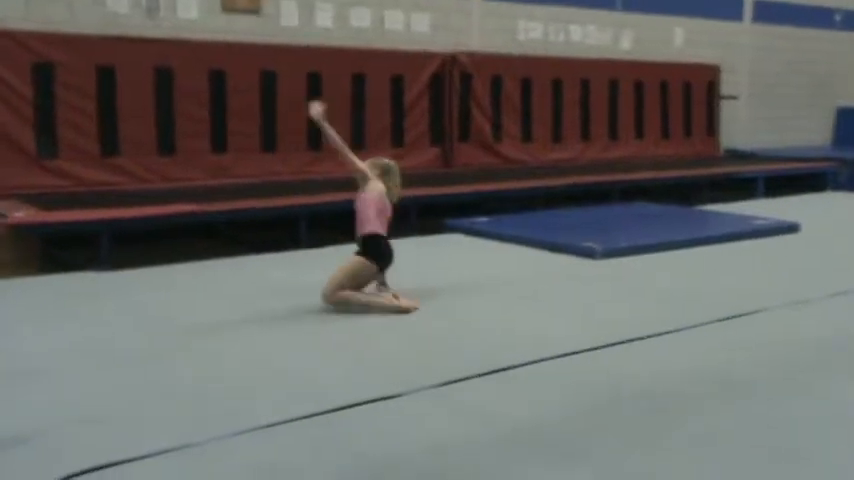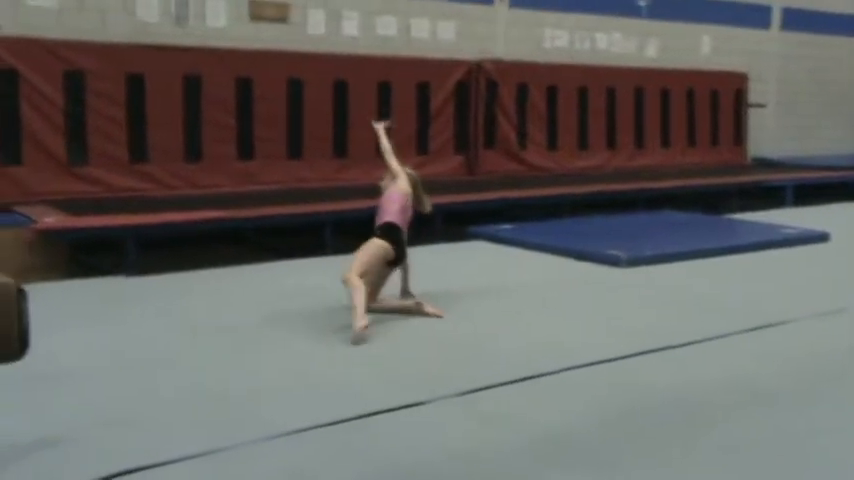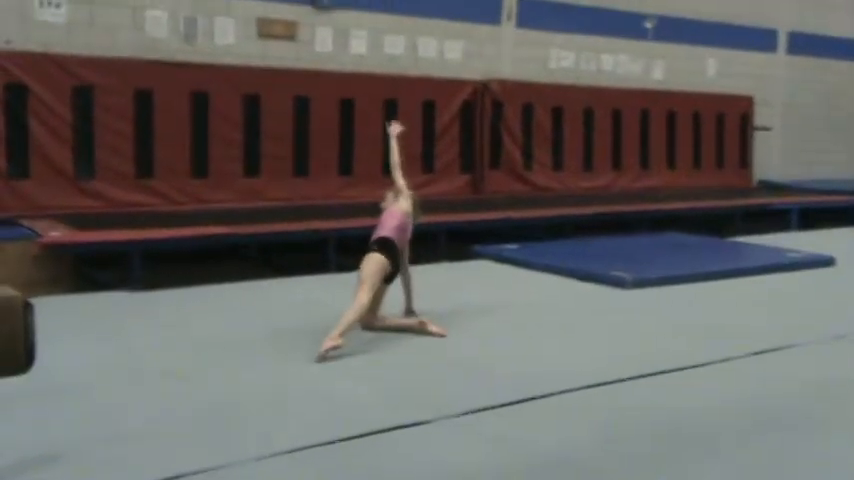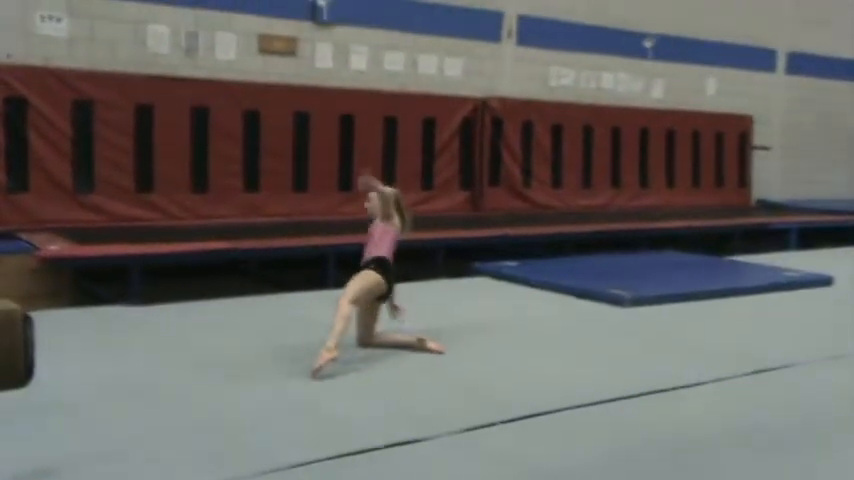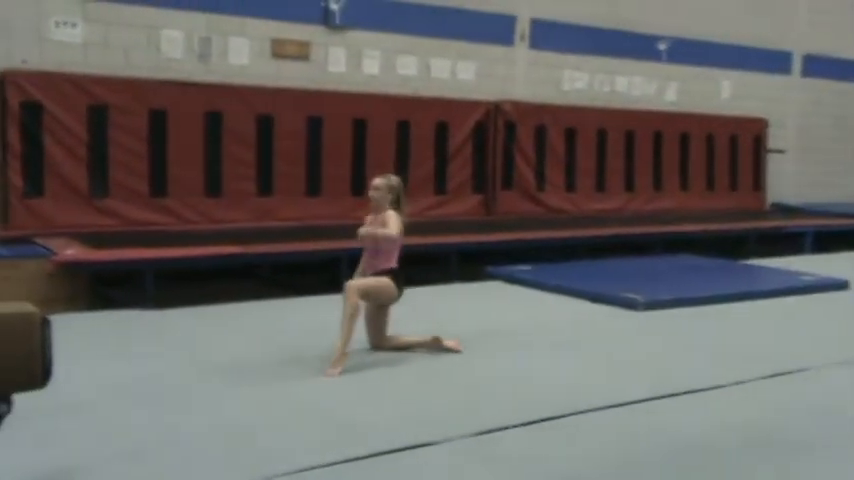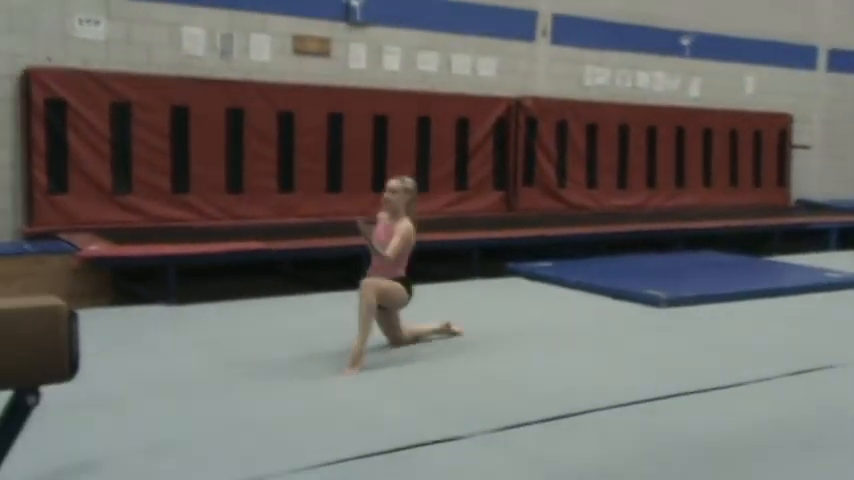
dt=0.2s
person 1, frame 1
left shoulder: (372, 179)
right shoulder: (382, 197)
left elbow: (344, 151)
left wrist: (321, 121)
right wrist: (380, 280)
left hip: (372, 246)
right hip: (382, 250)
left knee: (330, 296)
right knee: (346, 289)
left ankle: (389, 302)
right ankle: (386, 296)
person 1, frame 2
left shoulder: (402, 181)
right shoulder: (406, 204)
left elbow: (388, 153)
right elbow: (404, 247)
left wrist: (379, 130)
right wrist: (405, 287)
left hip: (387, 236)
right hip: (394, 239)
left knee: (351, 276)
right knee: (368, 301)
left ankle: (359, 319)
right ankle: (414, 306)
person 1, frame 3
left shoulder: (403, 198)
right shoulder: (403, 229)
left elbow: (396, 167)
right elbow: (404, 268)
left wrist: (393, 136)
right wrist: (409, 306)
left hip: (383, 250)
right hip: (390, 258)
left knee: (364, 293)
right knee: (367, 320)
left ankle: (336, 336)
right ankle: (417, 324)
person 1, frame 4
left shoulder: (389, 215)
right shoulder: (380, 221)
left elbow: (387, 196)
left wrist: (373, 184)
right wrist: (392, 300)
left hip: (378, 270)
right hip: (374, 271)
left knee: (346, 299)
right knee: (365, 338)
left ankle: (330, 348)
right ankle: (416, 342)
person 1, frame 5
left shoulder: (391, 217)
right shoulder: (370, 219)
left elbow: (394, 234)
left wrist: (367, 231)
left hip: (389, 281)
right hip: (375, 282)
left knee: (351, 287)
right knee: (377, 342)
left ankle: (341, 354)
right ankle: (432, 341)
person 1, frame 6
left shoulder: (405, 227)
right shoulder: (381, 217)
left elbow: (388, 257)
left wrist: (368, 236)
left hip: (398, 288)
right hip: (380, 291)
left knee: (367, 285)
right knee: (397, 338)
left ankle: (358, 353)
right ankle: (440, 328)
